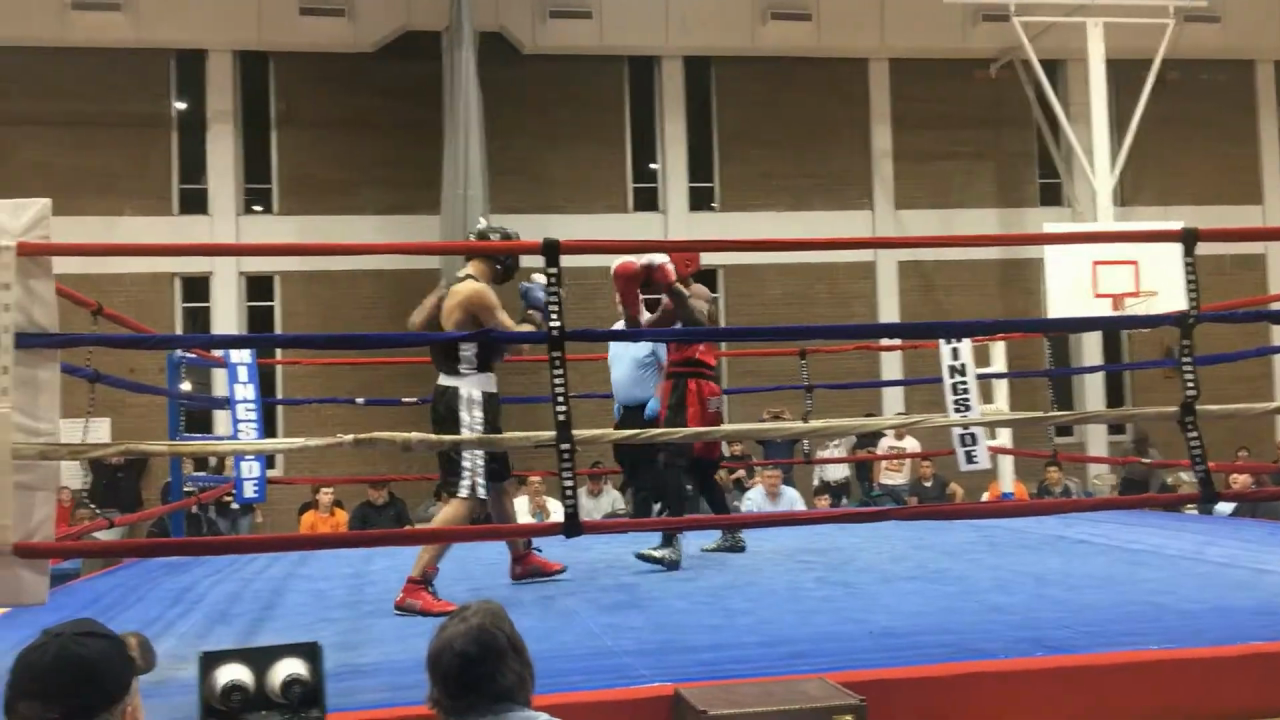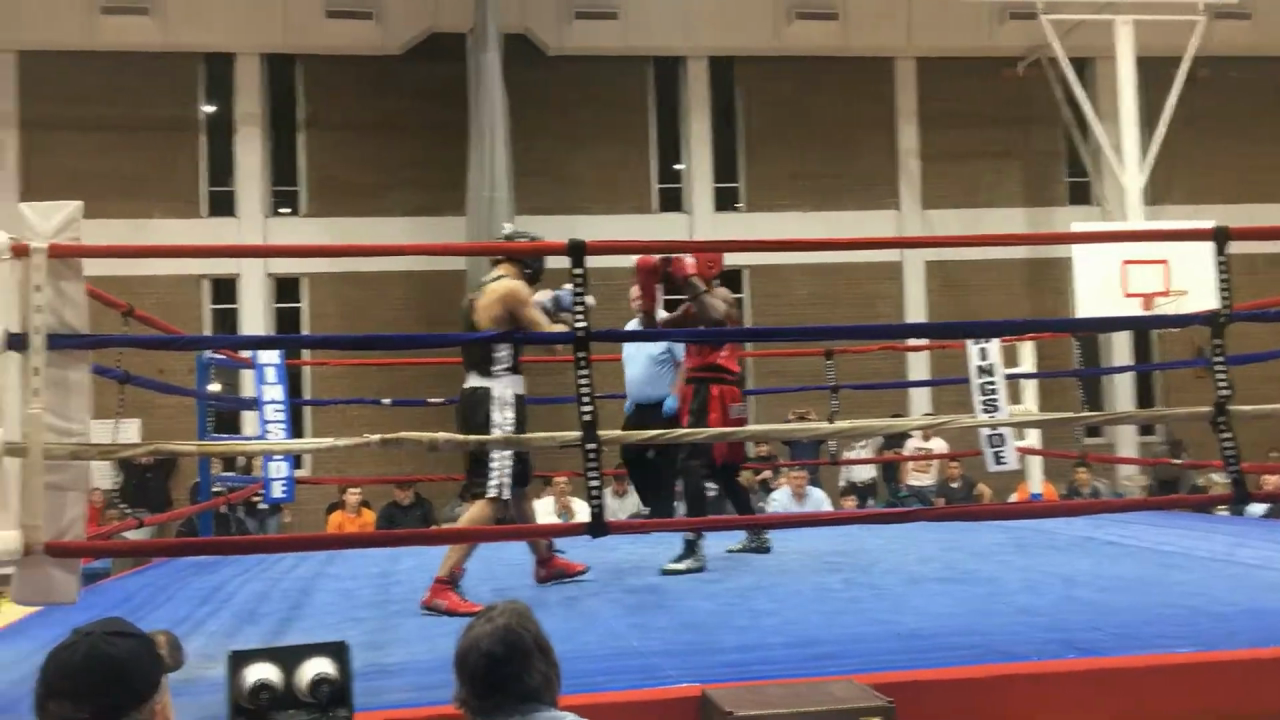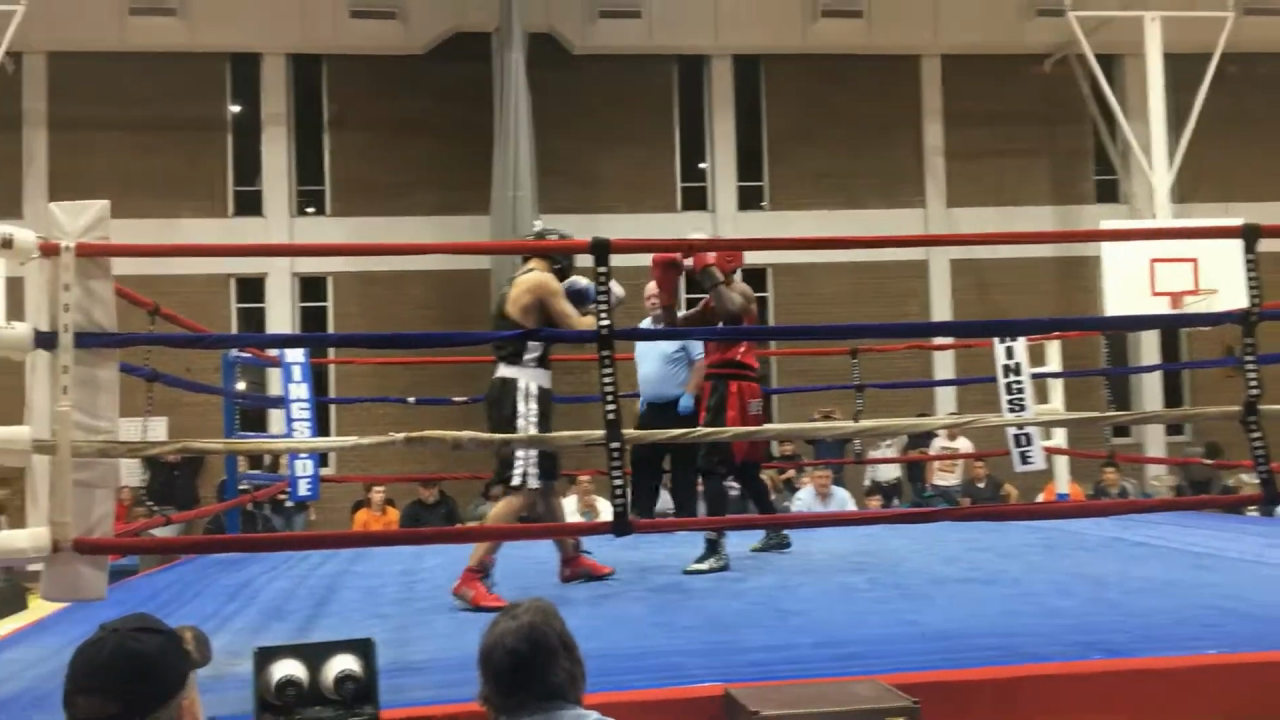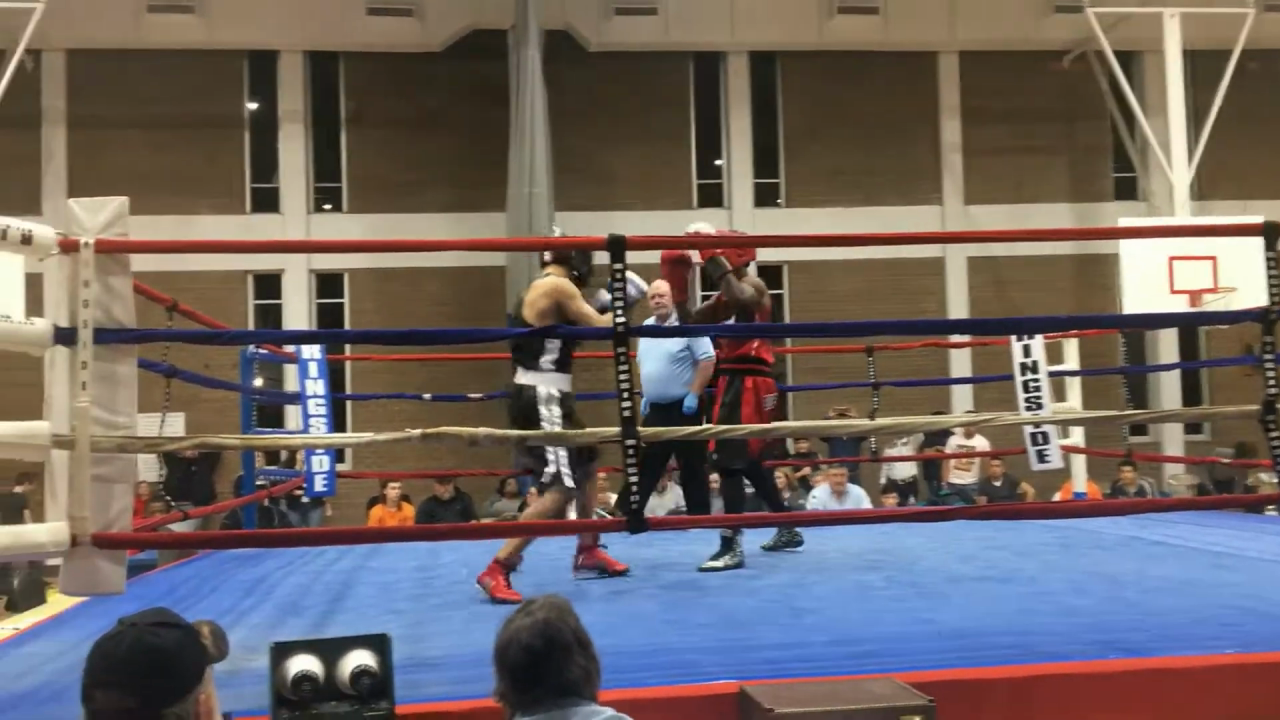
dt=0.1s
person 1, frame 1
left shoulder: (452, 287)
right shoulder: (477, 291)
left elbow: (416, 324)
right elbow: (519, 341)
right wrist: (536, 314)
left hip: (467, 398)
right hip: (465, 401)
left knee: (497, 484)
right knee: (468, 496)
left ankle: (522, 559)
right ankle: (414, 588)
person 1, frame 2
left shoulder: (486, 290)
right shoulder: (512, 289)
right wrist: (565, 316)
left hip: (490, 399)
right hip: (495, 402)
left knee: (518, 488)
right knee: (493, 498)
left ankle: (546, 561)
right ankle: (442, 588)
person 1, frame 3
left shoulder: (521, 285)
right shoulder: (541, 282)
right elbow: (581, 330)
left wrist: (571, 300)
left hip: (523, 393)
right hip: (520, 395)
left knee: (544, 482)
right knee: (523, 489)
left ankle: (573, 562)
right ankle: (473, 577)
person 1, frame 4
left shoulder: (540, 289)
right shoulder: (558, 286)
right elbow: (600, 327)
left wrist: (599, 307)
right wrist: (623, 306)
left hip: (545, 396)
right hip: (542, 398)
left knee: (584, 467)
right knee: (560, 488)
left ankle: (588, 550)
right ankle: (498, 569)
person 2, frame 1
left shoulder: (698, 294)
right shoulder: (670, 304)
left elbow: (700, 319)
right elbow: (639, 332)
left wrist: (669, 284)
right wrist: (629, 298)
left hip: (693, 386)
right hip: (681, 385)
left knee: (673, 461)
right knee: (700, 467)
left ankle: (670, 544)
right ankle: (732, 535)
person 2, frame 2
left shoulder: (720, 297)
right shoulder: (690, 306)
left elbow: (713, 317)
right elbow: (655, 331)
left wrist: (688, 277)
right wrist: (648, 295)
left hip: (715, 391)
right hip: (702, 389)
left knee: (692, 466)
right knee: (723, 470)
left ankle: (693, 551)
right ankle: (757, 536)
person 2, frame 3
left shoulder: (739, 292)
right shoulder: (713, 300)
left elbow: (730, 310)
right elbow: (677, 326)
left wrist: (707, 267)
right wrist: (667, 289)
left hip: (733, 386)
right hip: (722, 385)
left knee: (713, 464)
right knee: (744, 466)
left ankle: (716, 551)
right ankle: (776, 532)
person 2, frame 4
left shoulder: (751, 286)
right shoulder: (724, 296)
left elbow: (740, 299)
right elbow: (691, 323)
left wrist: (715, 259)
left hip: (747, 383)
right hip: (735, 381)
left knee: (730, 462)
right knee: (749, 462)
left ankle: (732, 547)
right ankle: (786, 529)
person 3, frame 1
right shoulder: (616, 331)
left wrist: (657, 399)
right wrist: (617, 400)
left hip: (648, 410)
right hip: (627, 410)
left knee: (644, 464)
right knee: (624, 458)
left ankle: (641, 514)
person 3, frame 2
right shoulder: (629, 329)
left wrist: (675, 396)
right wrist: (629, 397)
left hip: (665, 408)
right hip: (639, 407)
left knee: (664, 464)
right knee: (630, 456)
left ankle: (662, 514)
right ankle: (656, 506)
person 3, frame 3
right shoulder: (642, 329)
left elbow: (701, 360)
left wrist: (689, 394)
right wrist: (641, 395)
left hip: (679, 407)
right hip: (651, 407)
left knee: (682, 465)
right knee: (641, 459)
left ankle: (685, 516)
right ankle: (643, 512)
person 3, frame 4
right shoulder: (646, 328)
left elbow: (707, 360)
left wrist: (694, 395)
right wrist: (645, 395)
left hip: (683, 407)
right hip: (656, 408)
left knee: (691, 466)
right knee: (647, 462)
left ankle: (699, 514)
right ankle: (626, 511)
